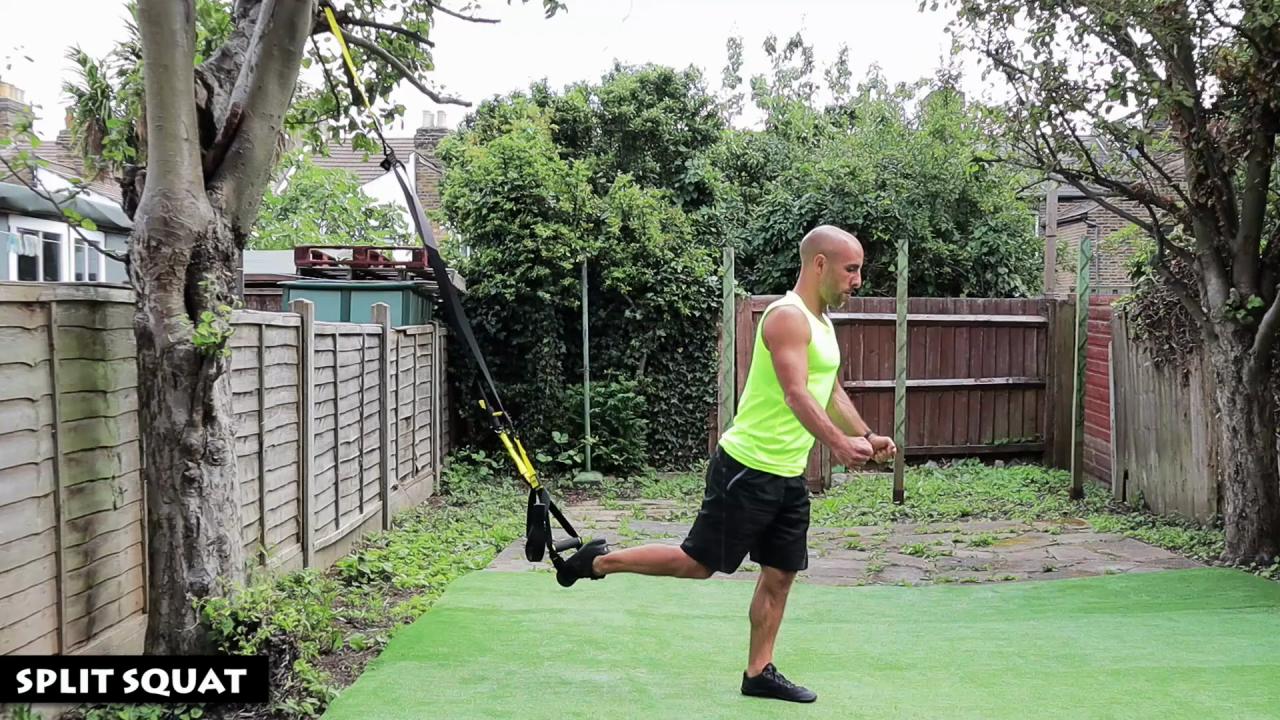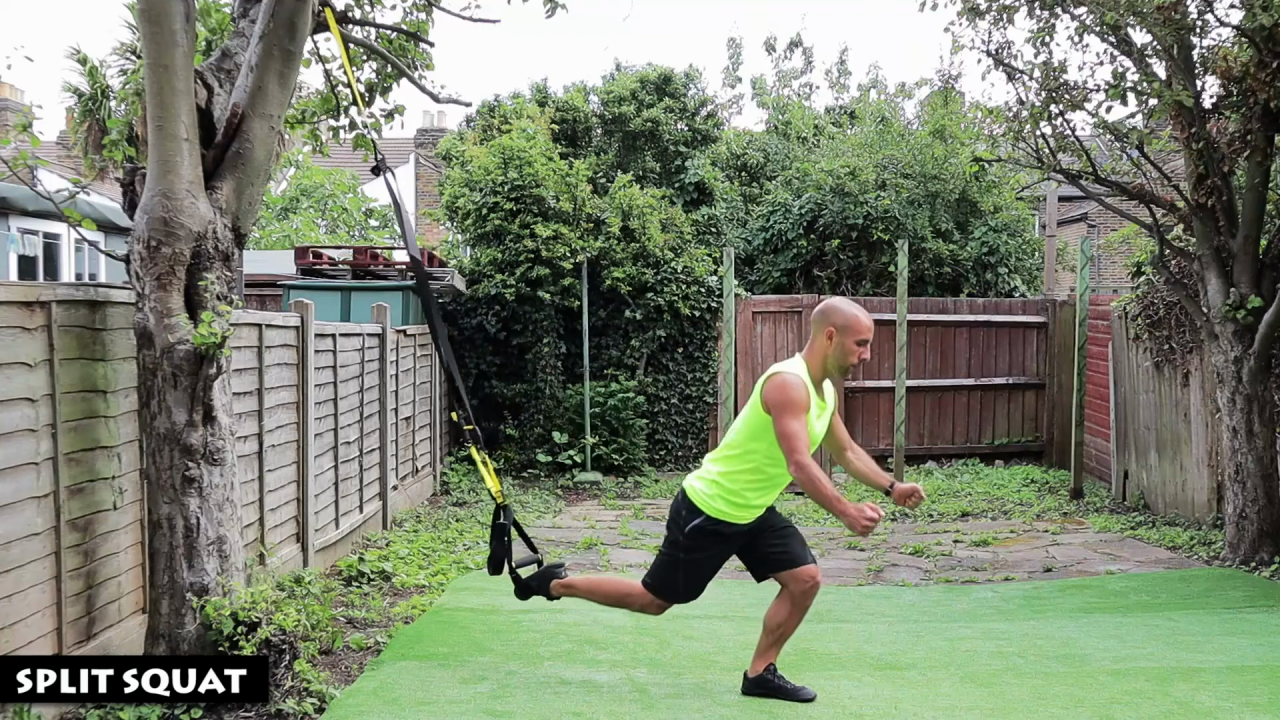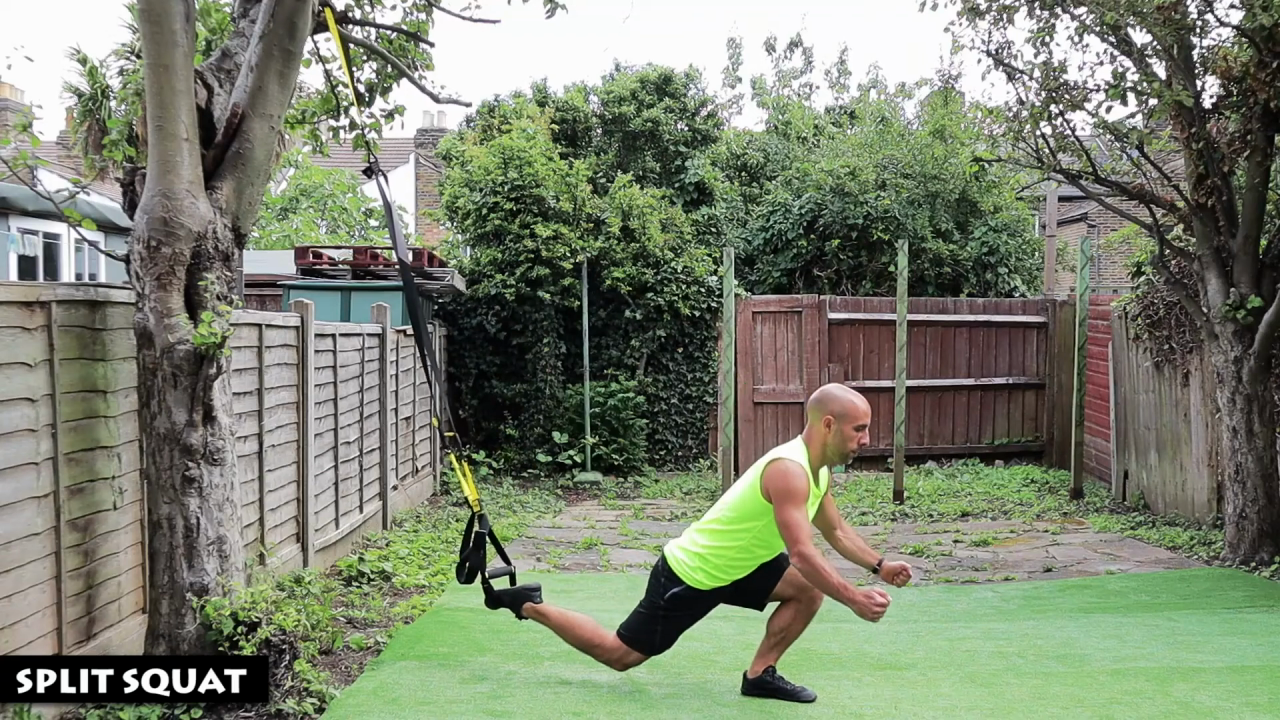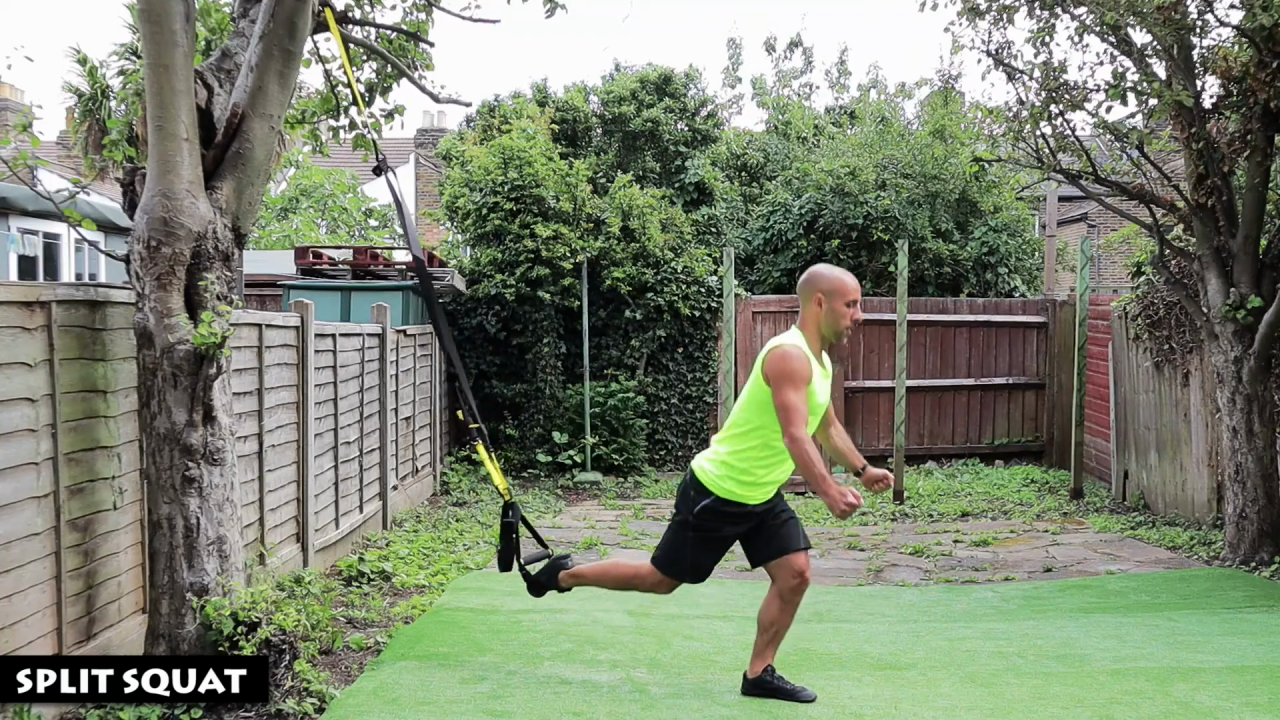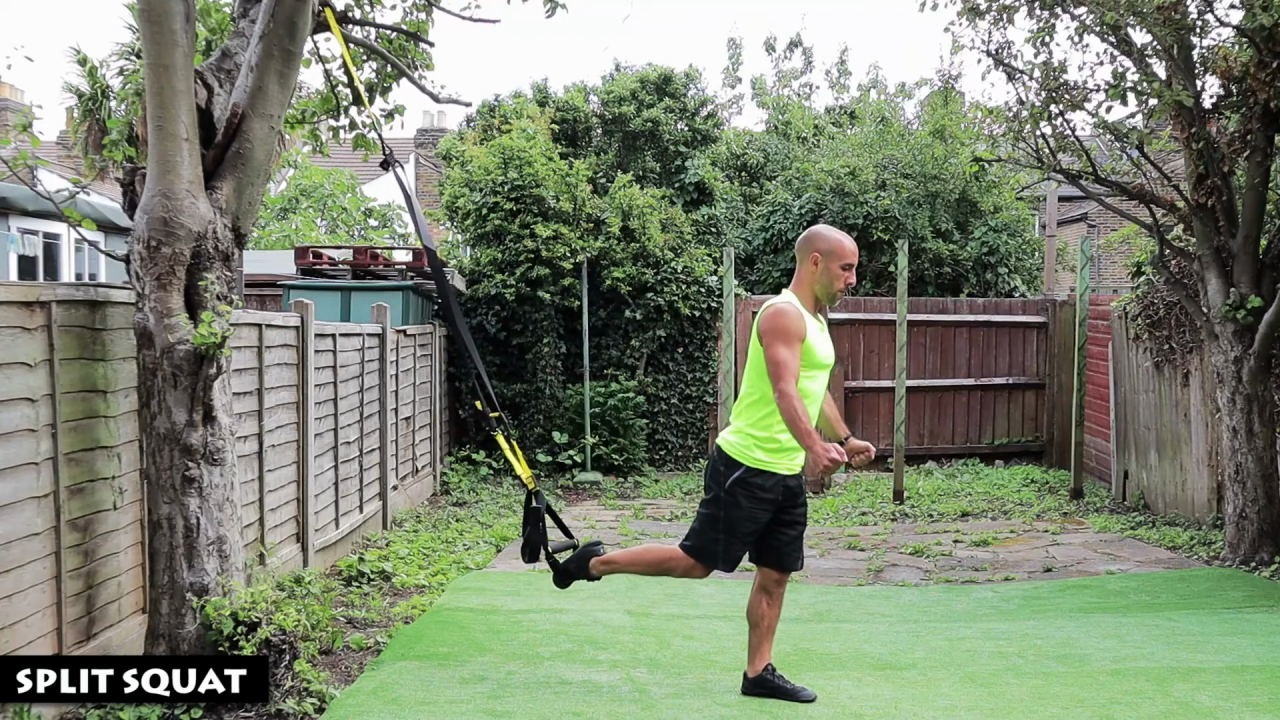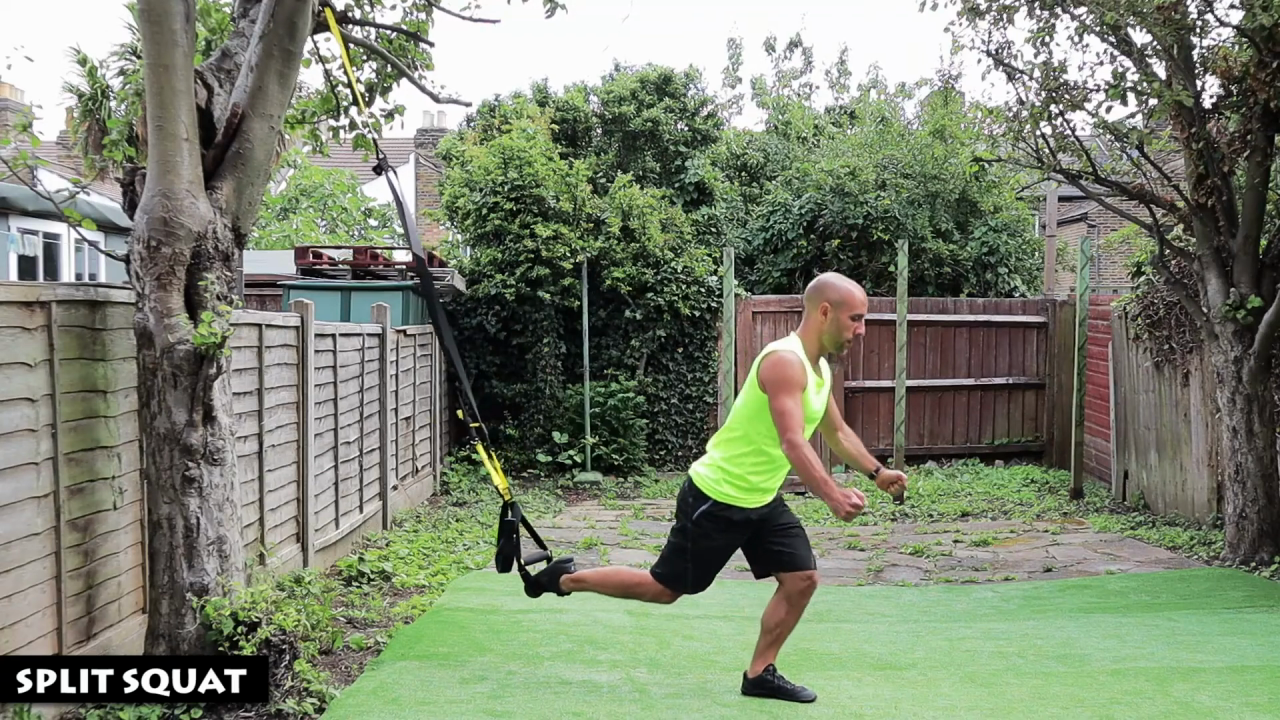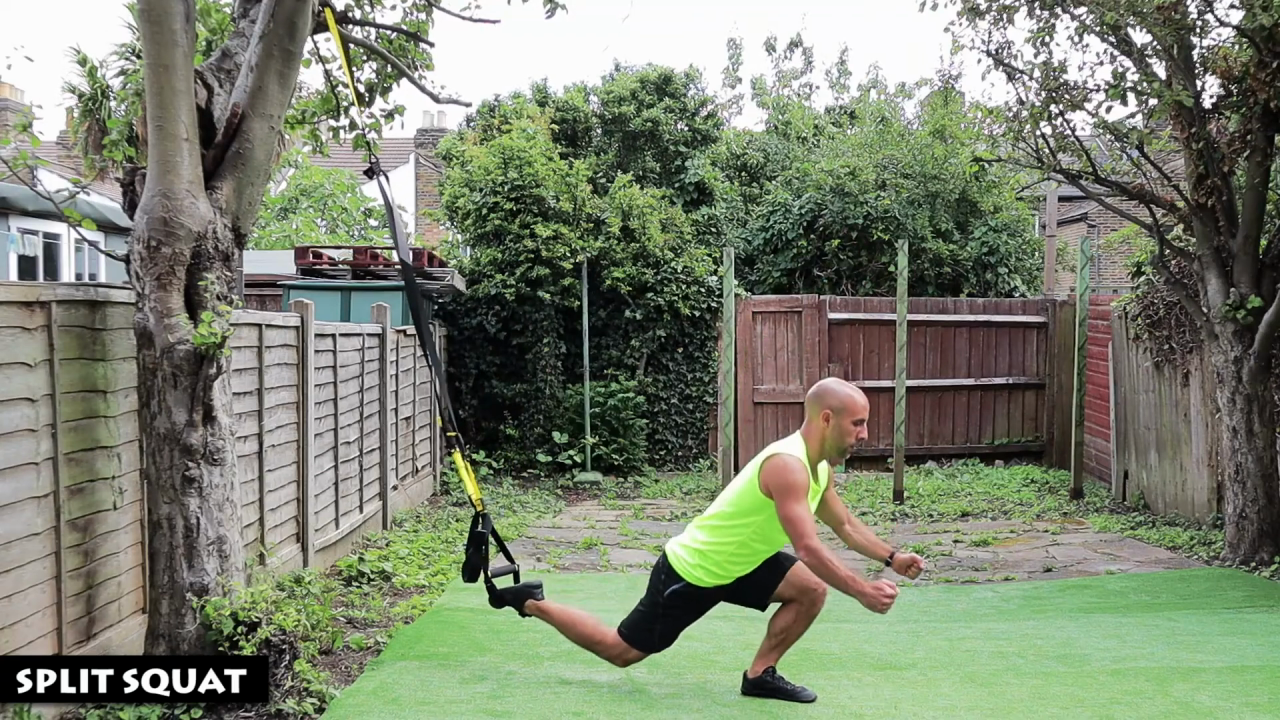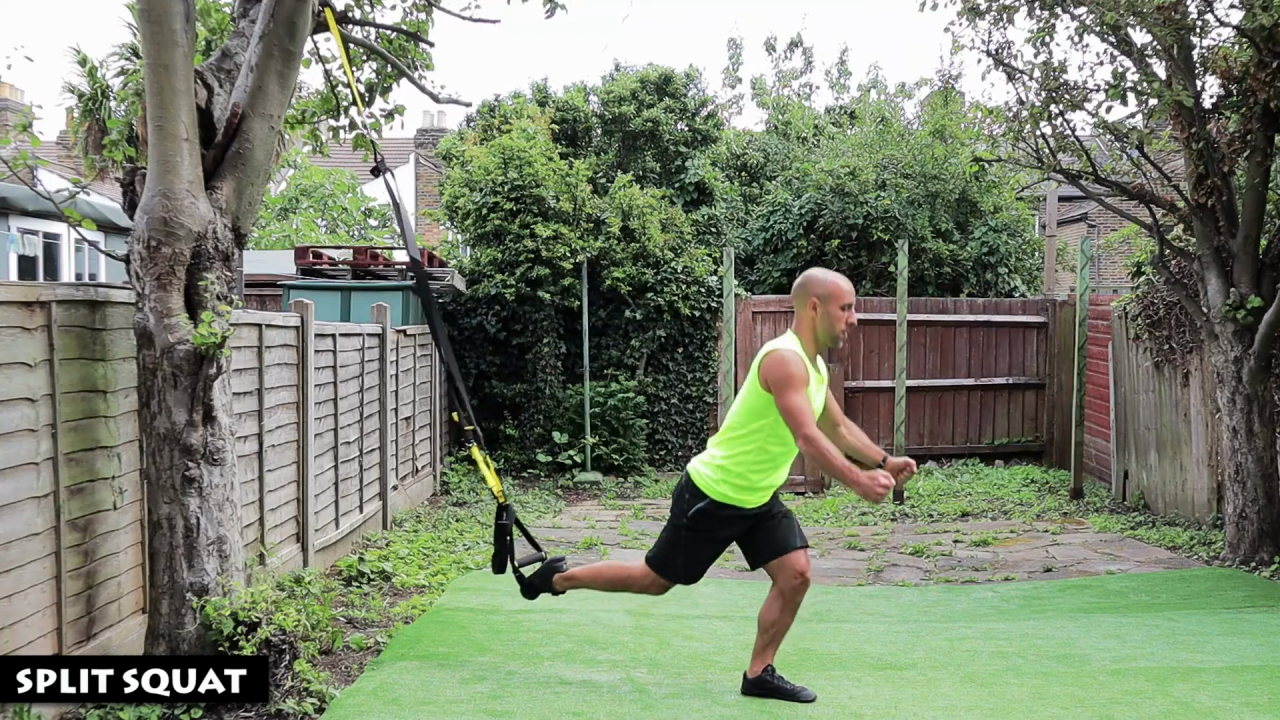
dt=0.7s
person 1, frame 1
left shoulder: (821, 322)
right shoulder: (788, 316)
left elbow: (832, 393)
right elbow: (796, 395)
left wrist: (867, 435)
right wrist: (839, 444)
left hip: (787, 474)
right hip: (749, 469)
left knee: (780, 575)
right knee: (697, 562)
left ankle: (759, 674)
right ankle: (598, 561)
person 1, frame 2
left shoulder: (825, 389)
right shoulder: (788, 383)
left elbow: (847, 452)
right elbow: (799, 464)
left wrist: (892, 487)
right wrist: (847, 512)
left hip: (752, 510)
right hip: (709, 510)
left knee: (805, 579)
right knee: (652, 599)
left ankle: (759, 674)
right ankle: (556, 582)
person 1, frame 3
left shoulder: (817, 469)
right shoulder: (789, 470)
left elbow: (836, 532)
right elbow: (803, 554)
left wrist: (880, 565)
right wrist: (855, 599)
left hip: (729, 567)
right hip: (691, 575)
left knee: (809, 591)
right knee: (621, 654)
left ankle: (760, 674)
right ankle: (530, 605)
person 1, frame 4
left shoulder: (820, 359)
right shoulder: (789, 355)
left elbow: (829, 427)
right elbow: (795, 437)
left wrist: (863, 470)
right wrist: (831, 493)
left hip: (760, 494)
right hip: (716, 491)
left knee: (795, 573)
right knee: (659, 579)
left ankle: (759, 674)
right ankle: (564, 574)
person 1, frame 5
left shoulder: (814, 320)
right shoulder: (783, 314)
right elbow: (785, 392)
left wrist: (846, 439)
right wrist: (816, 447)
left hip: (786, 473)
right hip: (746, 468)
left knee: (775, 575)
right knee: (695, 562)
left ankle: (759, 674)
right ankle: (594, 562)
person 1, frame 6
left shoulder: (819, 368)
right shoulder: (784, 361)
left elbow: (838, 432)
right elbow: (792, 442)
left wrist: (877, 471)
right wrist: (832, 494)
left hip: (761, 499)
right hip: (717, 497)
left knee: (802, 579)
right knee: (663, 588)
left ankle: (760, 673)
right ankle: (565, 578)
person 1, frame 7
left shoulder: (817, 467)
right shoulder: (787, 465)
left elbow: (846, 525)
right elbow: (807, 548)
left wrist: (891, 557)
right wrist: (864, 591)
left hip: (731, 566)
right hip: (691, 573)
left knee: (811, 591)
right knee: (622, 651)
left ankle: (760, 673)
right ankle: (532, 602)
person 1, frame 8
left shoulder: (814, 364)
right shoulder: (784, 358)
left elbow: (839, 428)
right elbow: (808, 438)
left wrist: (884, 461)
right wrist: (861, 483)
left hip: (757, 497)
right hip: (714, 495)
left knee: (796, 574)
right knee: (653, 580)
left ankle: (758, 674)
right ankle: (558, 577)
